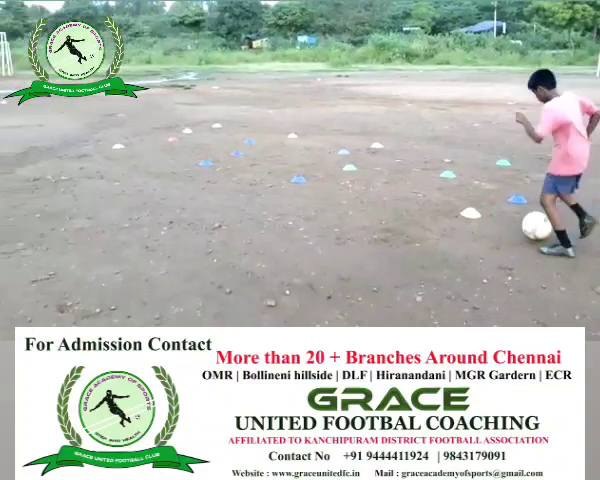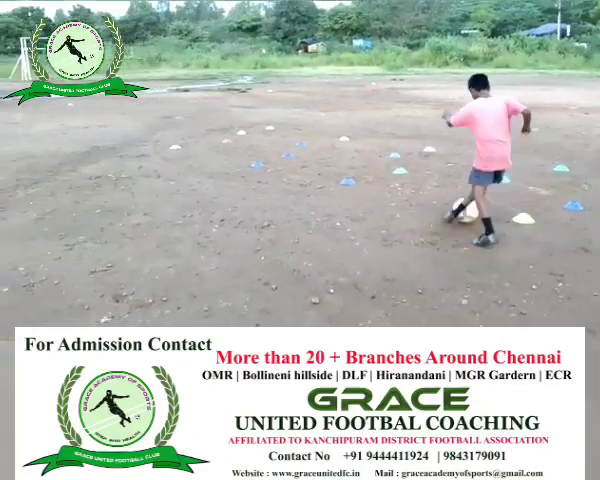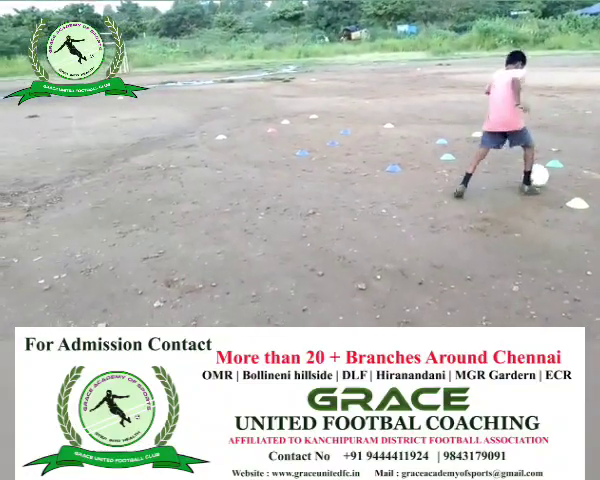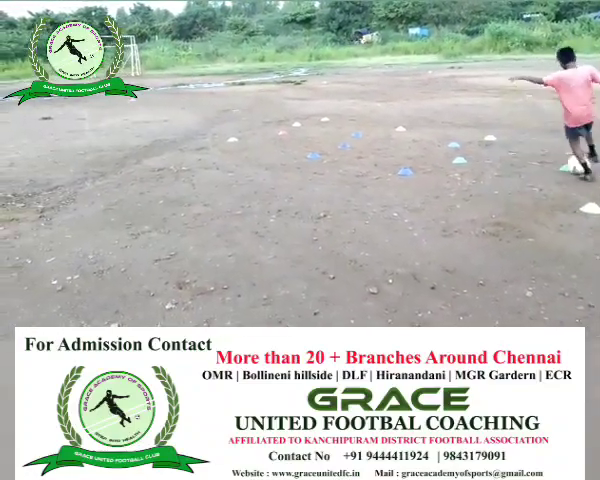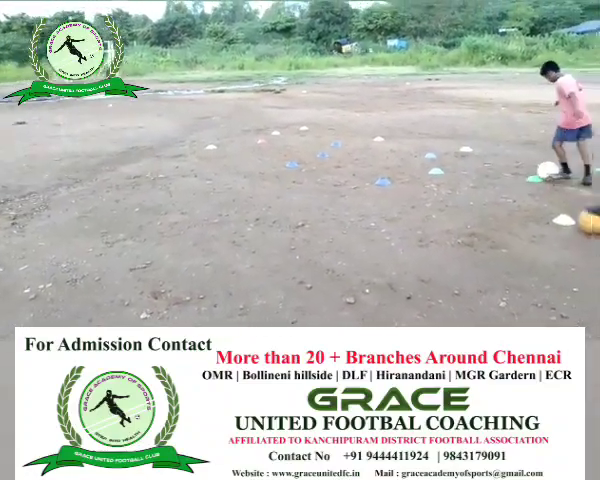
dt=0.7s
person 1, frame 1
left shoulder: (551, 109)
right shoulder: (573, 97)
left elbow: (537, 137)
left wrist: (524, 121)
left hip: (565, 162)
right hip: (580, 158)
left knee: (547, 201)
right knee: (561, 191)
left ankle: (566, 246)
right ankle: (585, 217)
person 1, frame 2
left shoulder: (471, 107)
right shoulder: (504, 102)
left elbow: (451, 123)
right elbow: (525, 111)
left wrist: (445, 116)
right wrist: (526, 126)
left hip: (485, 158)
right hip: (503, 158)
left knee: (478, 193)
right knee: (478, 188)
left ankle: (489, 234)
right ankle: (455, 213)
person 1, frame 3
left shoulder: (496, 75)
right shoulder: (519, 72)
left elbow: (488, 91)
right elbow: (515, 81)
right wrist: (518, 102)
left hip: (493, 123)
right hip: (513, 121)
left knee: (480, 155)
right knee: (529, 147)
left ankle: (463, 185)
right ankle: (527, 184)
person 1, frame 4
left shoulder: (560, 76)
right shoulder: (588, 70)
left elbow: (541, 81)
left wrist: (522, 77)
left hip: (573, 118)
right hip: (589, 114)
left knee: (574, 143)
right knee: (587, 133)
left ankle: (588, 172)
person 1, frame 5
left shoulder: (561, 82)
right shoulder: (569, 77)
left elbow: (572, 94)
left wrist: (576, 109)
left hip: (570, 120)
right hip: (584, 118)
left knee: (556, 144)
right knee: (583, 145)
left ankle: (566, 171)
right ankle: (587, 175)
